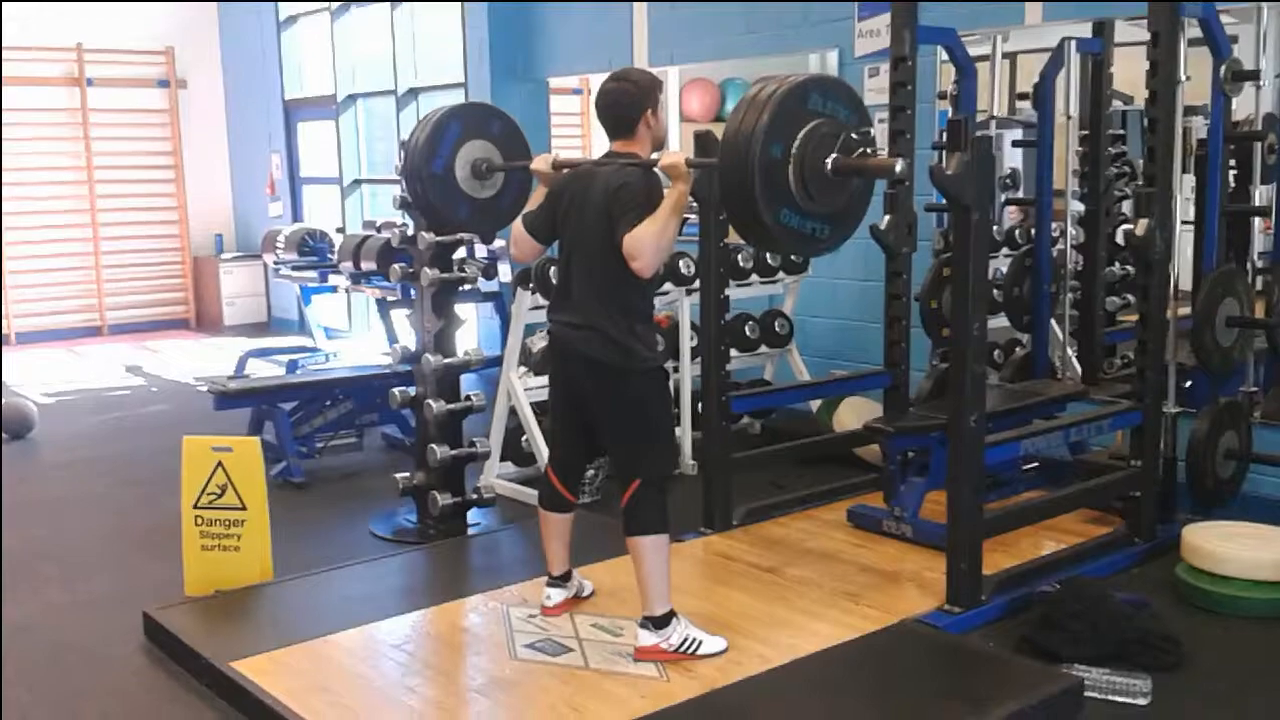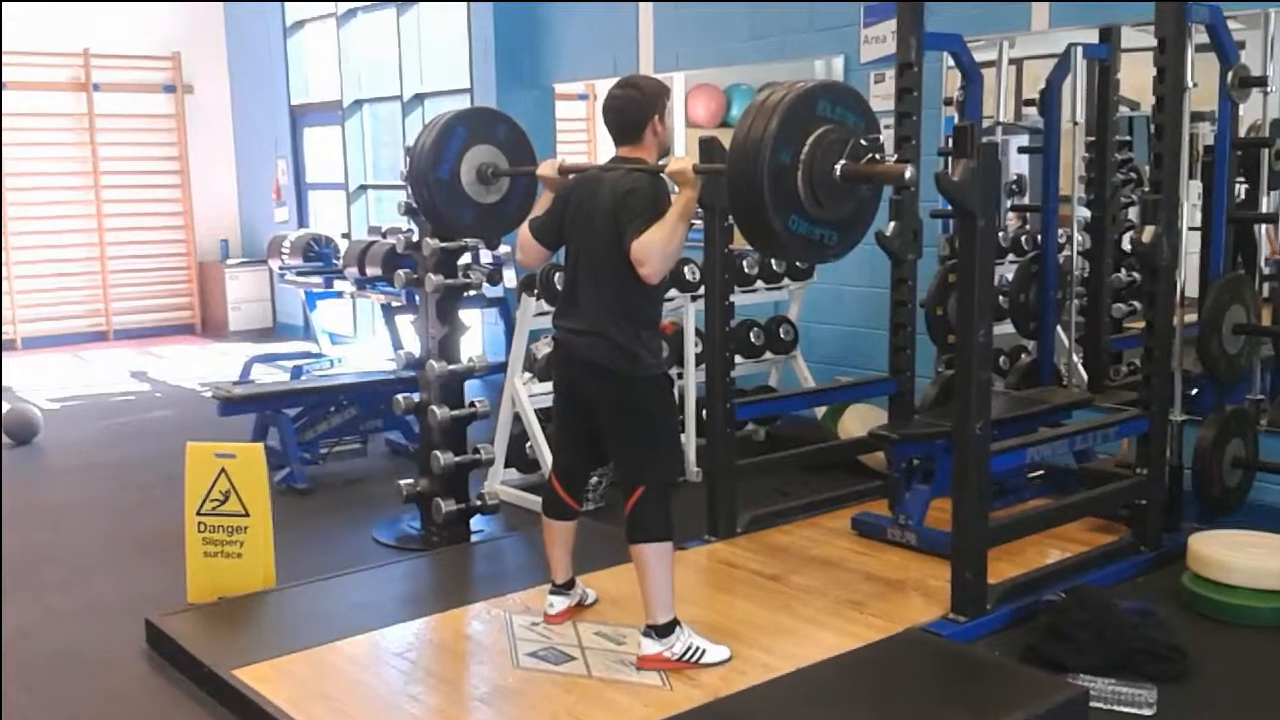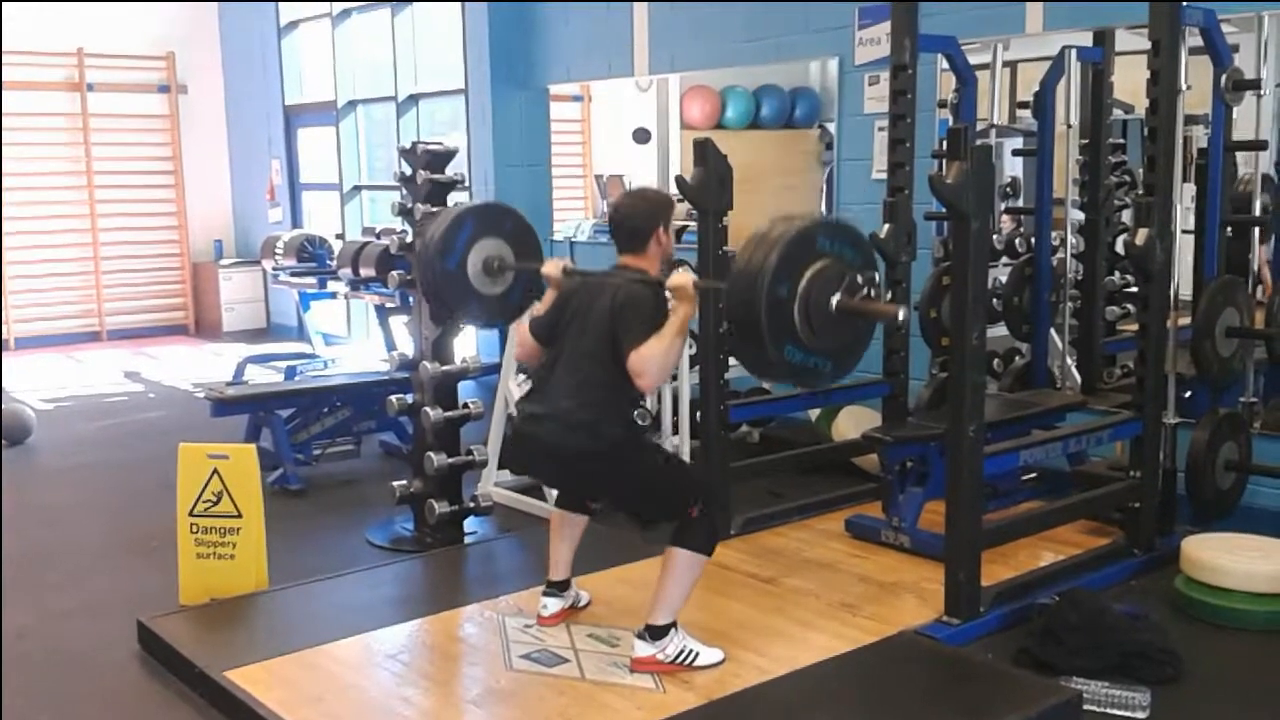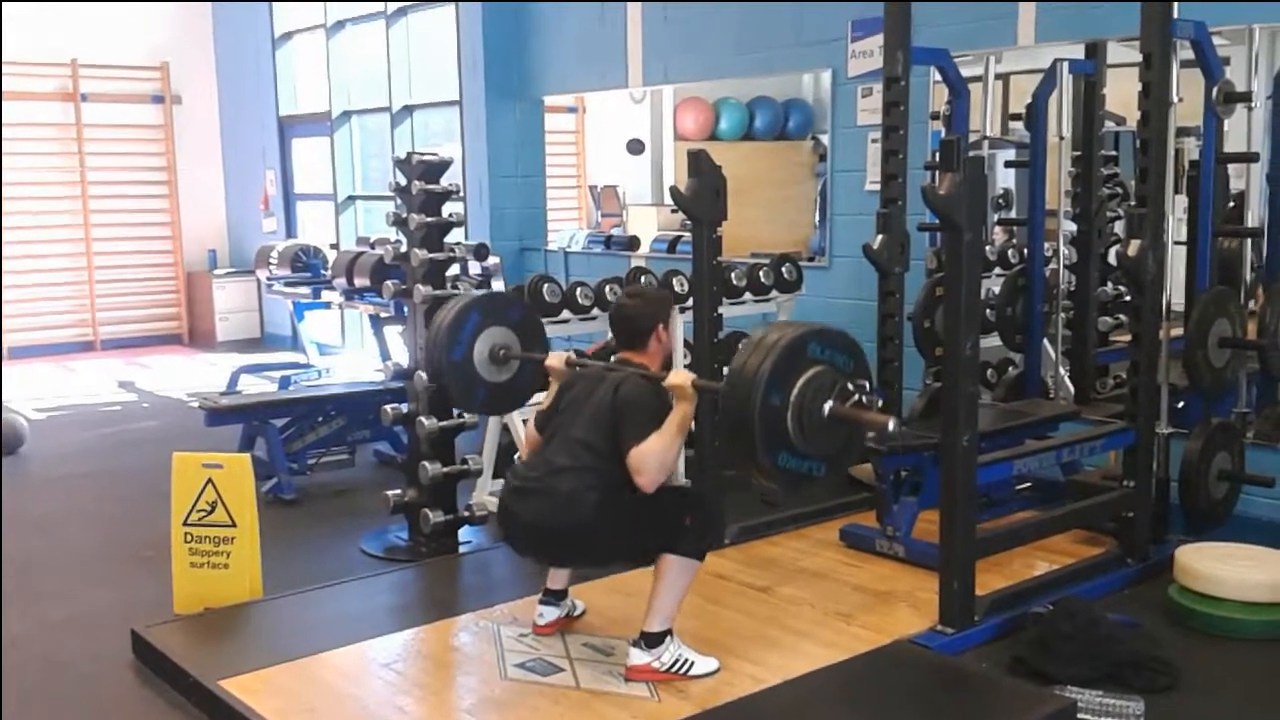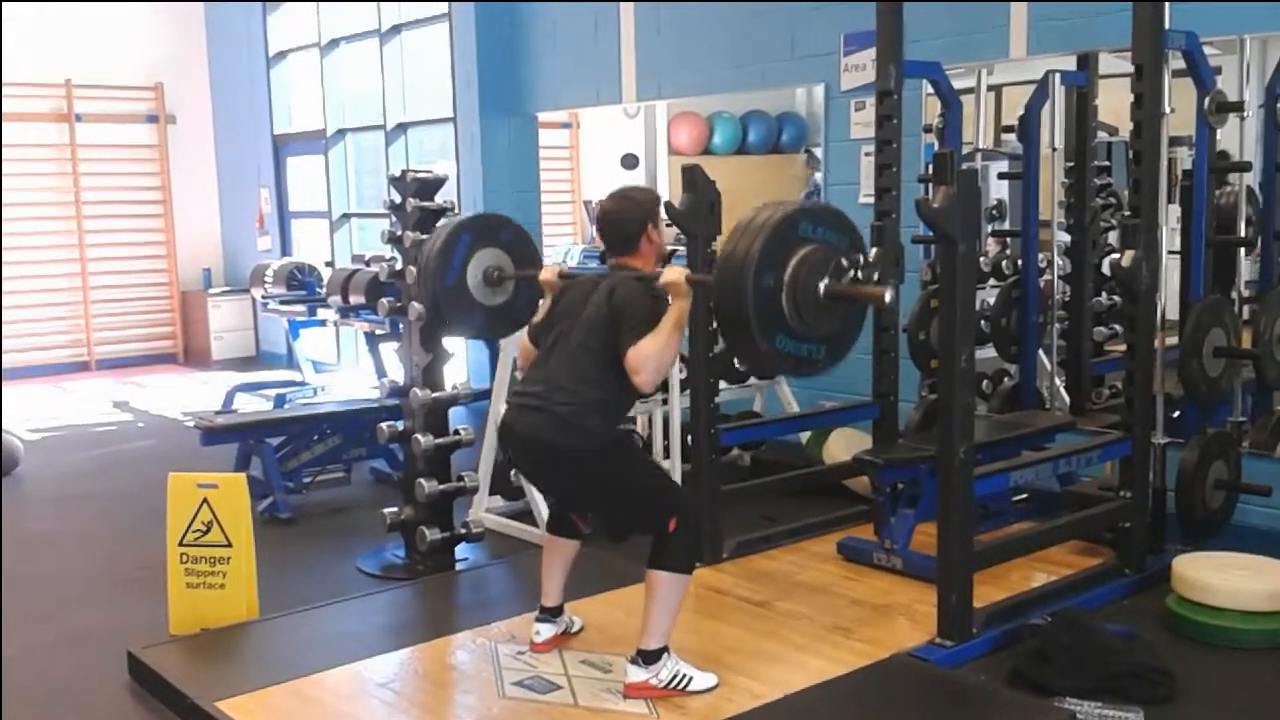
dt=1s
person 1, frame 1
left shoulder: (572, 181)
right shoulder: (637, 182)
left elbow: (521, 247)
right elbow: (642, 258)
left wrist: (540, 187)
right wrist: (678, 189)
left hip: (569, 346)
right hip: (620, 357)
left knee: (564, 463)
right knee: (645, 479)
left ankle: (559, 583)
right ankle: (659, 627)
person 1, frame 2
left shoulder: (579, 186)
right shoulder: (643, 188)
left elbow: (527, 252)
right elbow: (649, 263)
left wrist: (547, 191)
right wrist: (686, 196)
left hip: (574, 353)
right hip: (625, 363)
left knee: (568, 469)
right knee: (649, 487)
left ankle: (562, 590)
right ankle: (662, 636)
person 1, frame 3
left shoulder: (581, 286)
right shoulder: (641, 294)
left elbow: (524, 350)
right elbow: (646, 375)
left wrist: (551, 291)
right wrist: (683, 309)
left hip: (529, 434)
right hip: (581, 441)
left knee: (583, 475)
right knee: (699, 508)
left ankle: (556, 594)
right ankle: (658, 641)
person 1, frame 4
left shoulder: (582, 378)
right shoulder: (643, 391)
right elbow: (646, 476)
right wrist: (683, 407)
left hip: (515, 517)
right hip: (559, 526)
right knee: (691, 515)
left ankle: (552, 605)
right ankle: (652, 649)
person 1, frame 5
left shoulder: (578, 287)
right shoulder: (640, 292)
left elbow: (525, 357)
right elbow: (644, 373)
right wrist: (679, 303)
left hip: (518, 429)
right hip: (570, 437)
left knee: (572, 501)
right knee: (676, 523)
left ankle: (549, 621)
right ankle: (650, 666)
